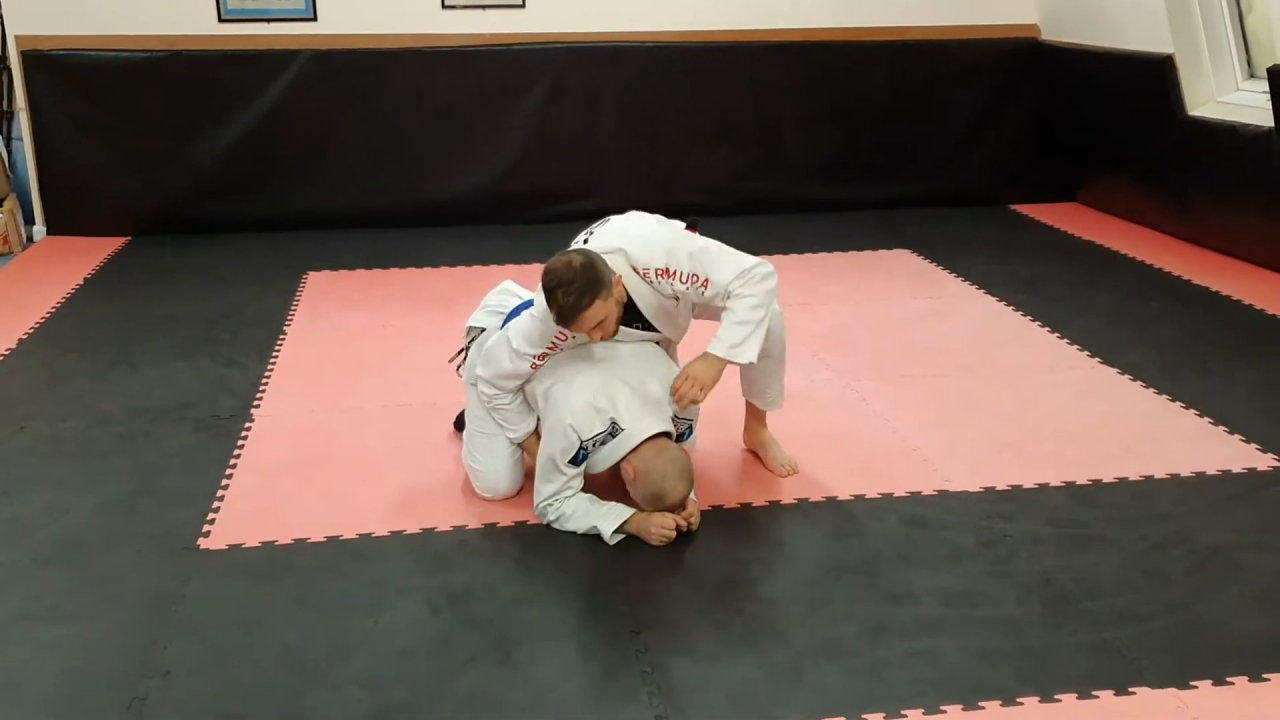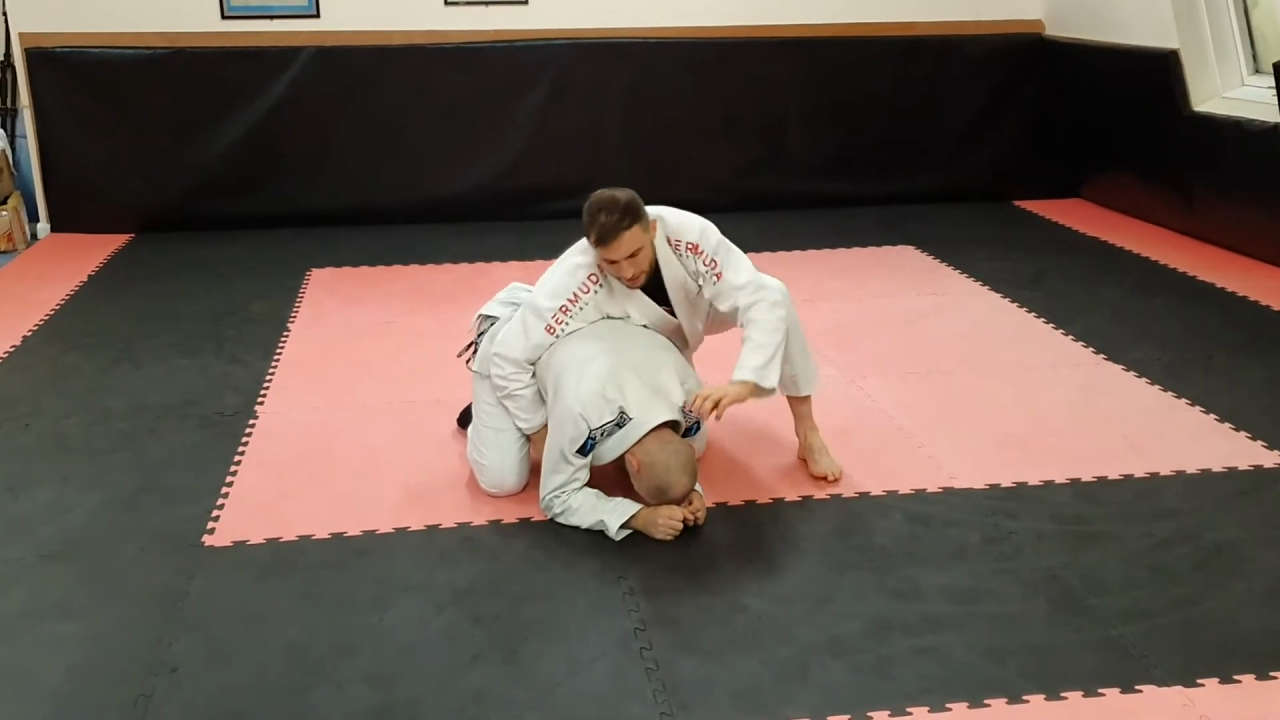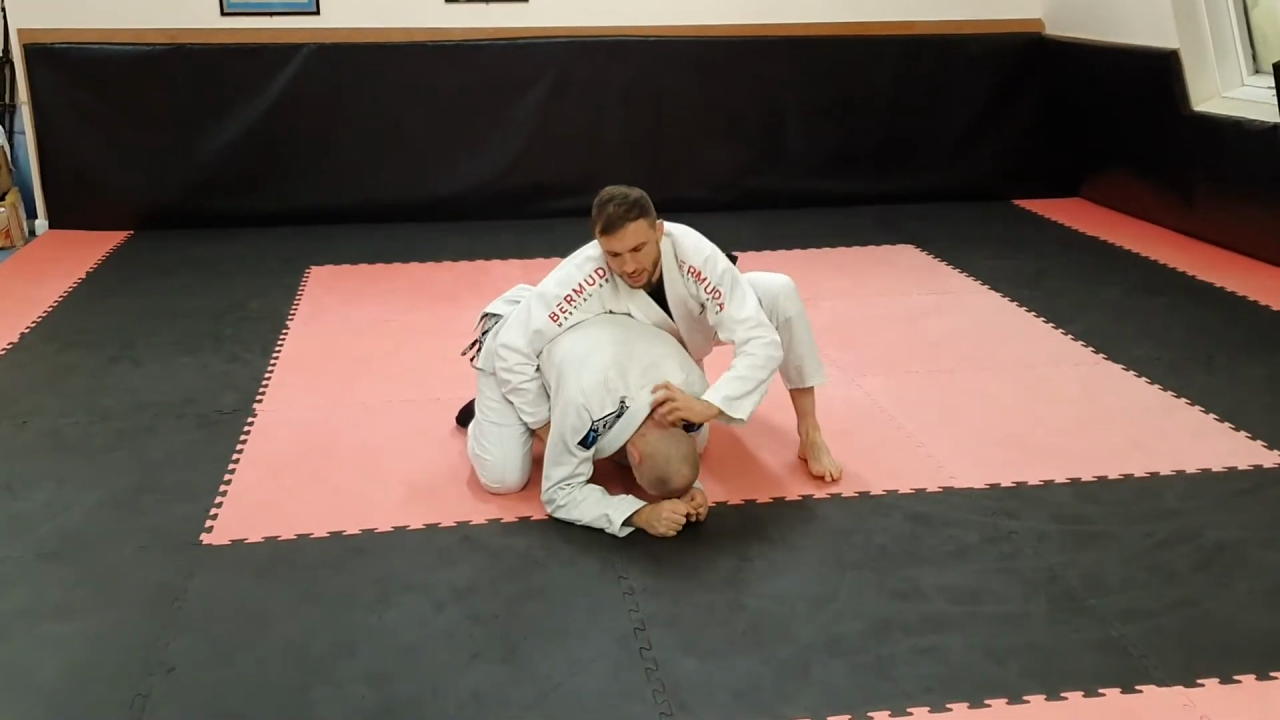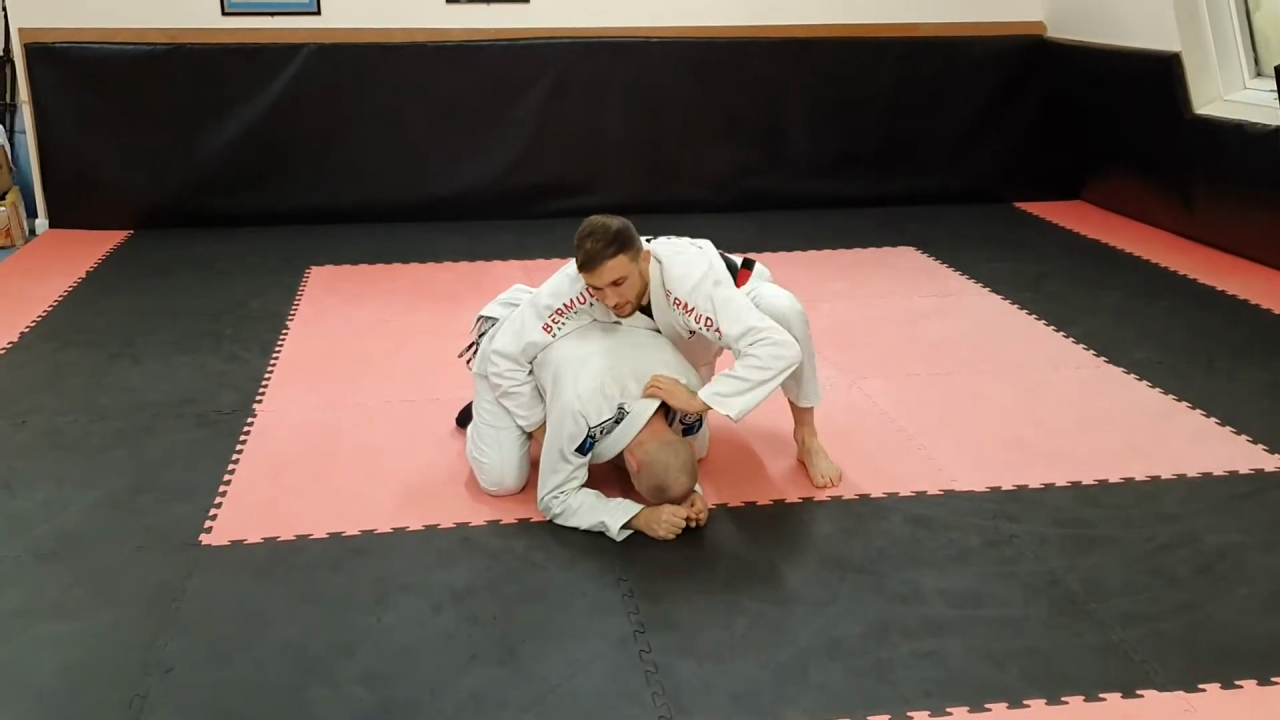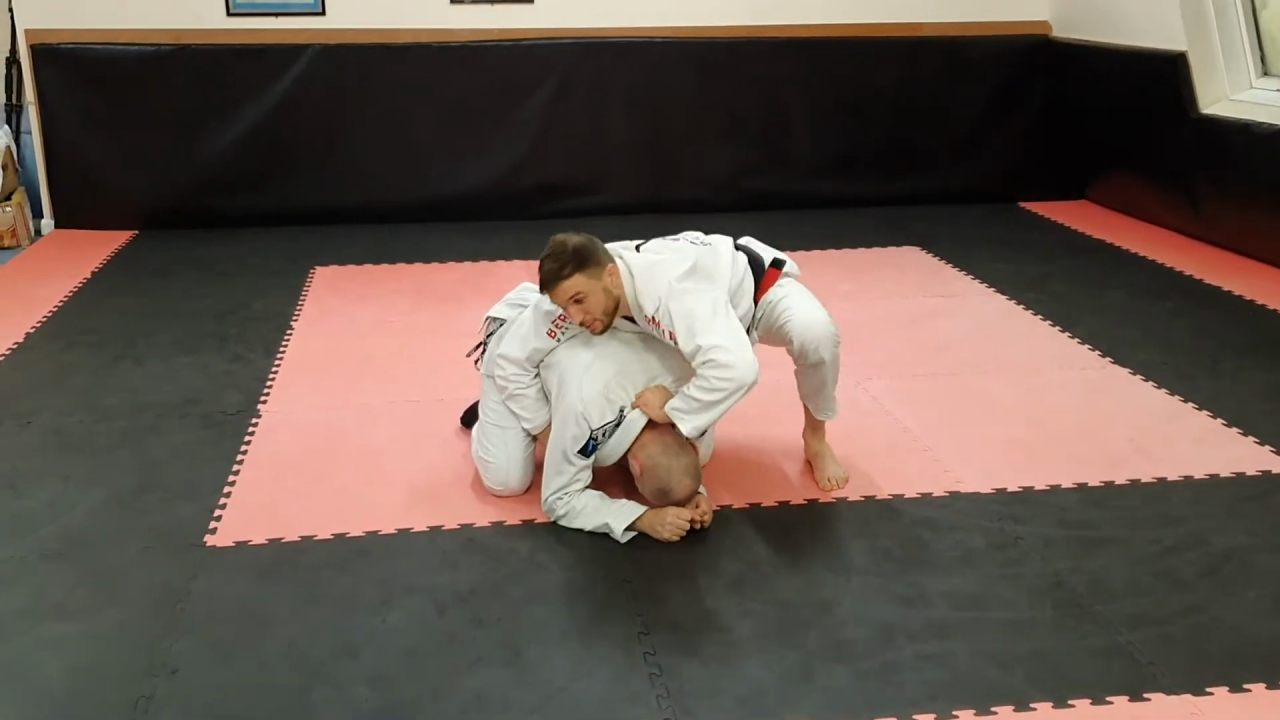
dt=0.4s
person 1, frame 1
left shoulder: (660, 252)
right shoulder: (546, 321)
left elbow: (756, 275)
right elbow: (493, 381)
left wrist: (715, 358)
right wrist: (539, 454)
right hip: (640, 326)
left knee: (766, 318)
left ankle: (756, 430)
person 1, frame 2
left shoulder: (686, 232)
right shoulder: (573, 277)
left elbow: (764, 300)
right elbow: (508, 360)
left wrist: (743, 382)
right wrist: (546, 442)
left hip: (693, 303)
left knee: (774, 302)
left ankle: (807, 432)
person 1, frame 3
left shoulder: (696, 255)
right shoulder: (582, 275)
left elbow: (761, 342)
right elbow: (512, 352)
left wrist: (709, 406)
left hip: (698, 325)
left knee: (778, 291)
left ankle: (809, 433)
person 1, frame 4
left shoulder: (690, 276)
right shoulder: (572, 286)
left elbow: (780, 349)
right elbow: (504, 358)
left wrist: (698, 400)
left hip: (725, 295)
right hip: (666, 343)
left knee: (783, 310)
left ankle: (806, 438)
person 1, frame 5
left shoulder: (667, 289)
right shoulder: (579, 289)
left elbow: (736, 370)
right elbow: (514, 362)
left wrist: (670, 410)
left hip: (755, 283)
right hip: (684, 319)
left knee: (814, 335)
left ankle: (815, 439)
person 2, frame 1
right shoulder: (573, 420)
left elbow: (670, 459)
right elbow: (552, 504)
left wrist: (684, 498)
right wrist: (634, 522)
right knee: (496, 485)
right ankle: (476, 416)
person 2, frame 2
left shoulder: (690, 392)
right shoulder: (582, 405)
left elbow: (681, 456)
right elbow: (558, 498)
left wrist: (690, 491)
right wrist: (640, 517)
right knee: (501, 482)
right ankle: (483, 412)
person 2, frame 3
left shoulder: (692, 386)
right shoulder: (583, 397)
left elbow: (682, 451)
right elbow: (560, 492)
left wrist: (688, 489)
right wrist: (641, 514)
right knee: (503, 478)
right ankle: (485, 411)
person 2, frame 4
right shoulder: (580, 404)
left elbow: (677, 456)
right elbow: (555, 499)
left wrist: (687, 493)
right wrist: (640, 517)
right knee: (501, 481)
right ankle: (483, 412)
person 2, frame 5
right shoulder: (585, 406)
left elbow: (686, 460)
right elbow: (560, 500)
left wrist: (693, 493)
right wrist: (645, 519)
right knee: (506, 482)
right ankle: (488, 412)
